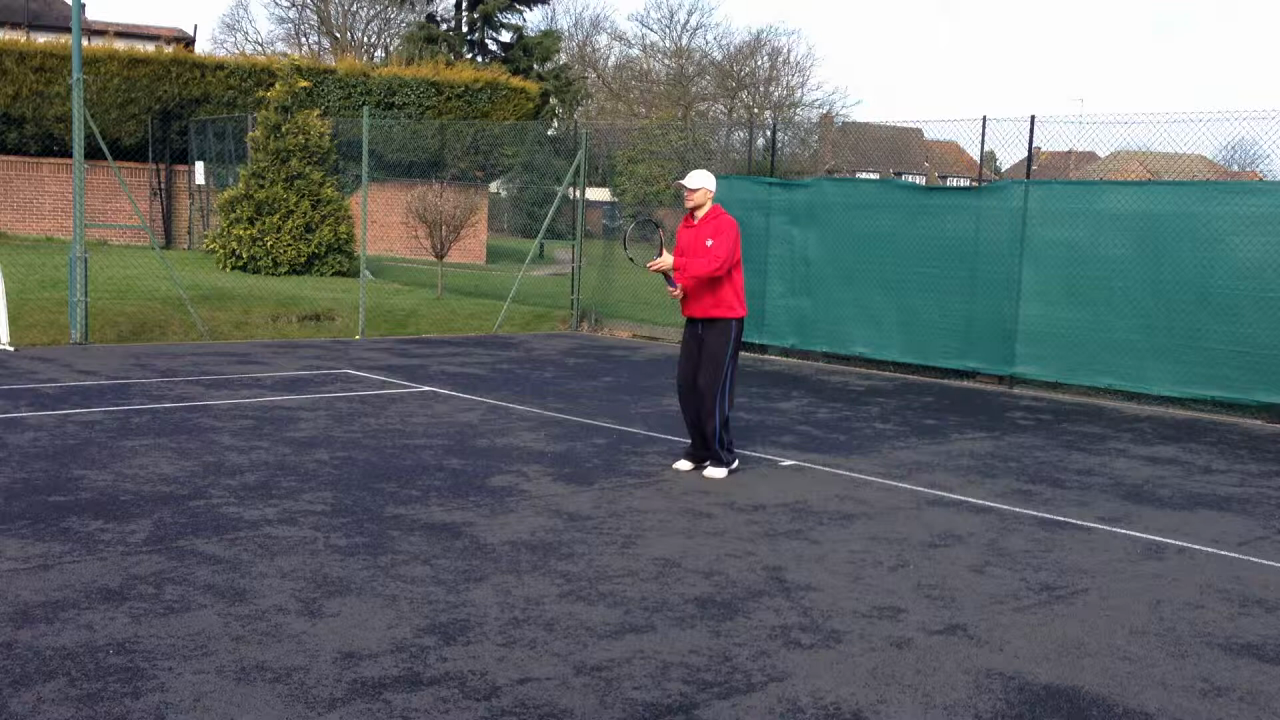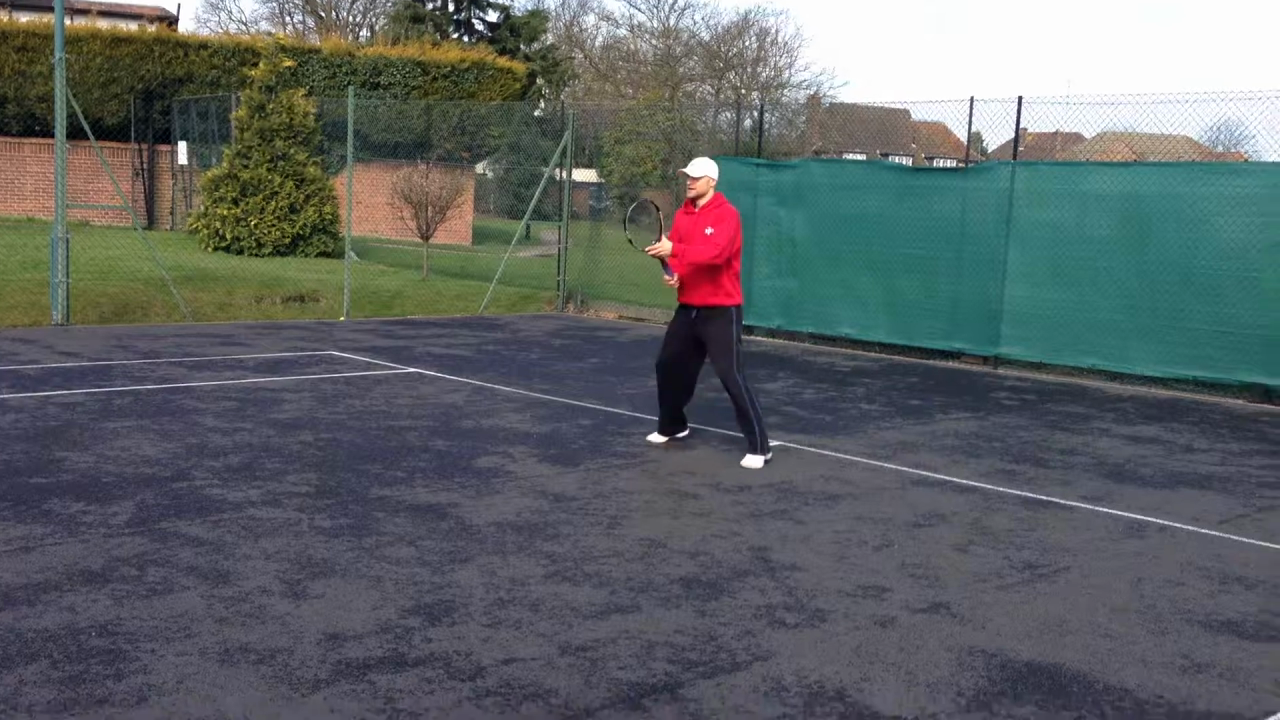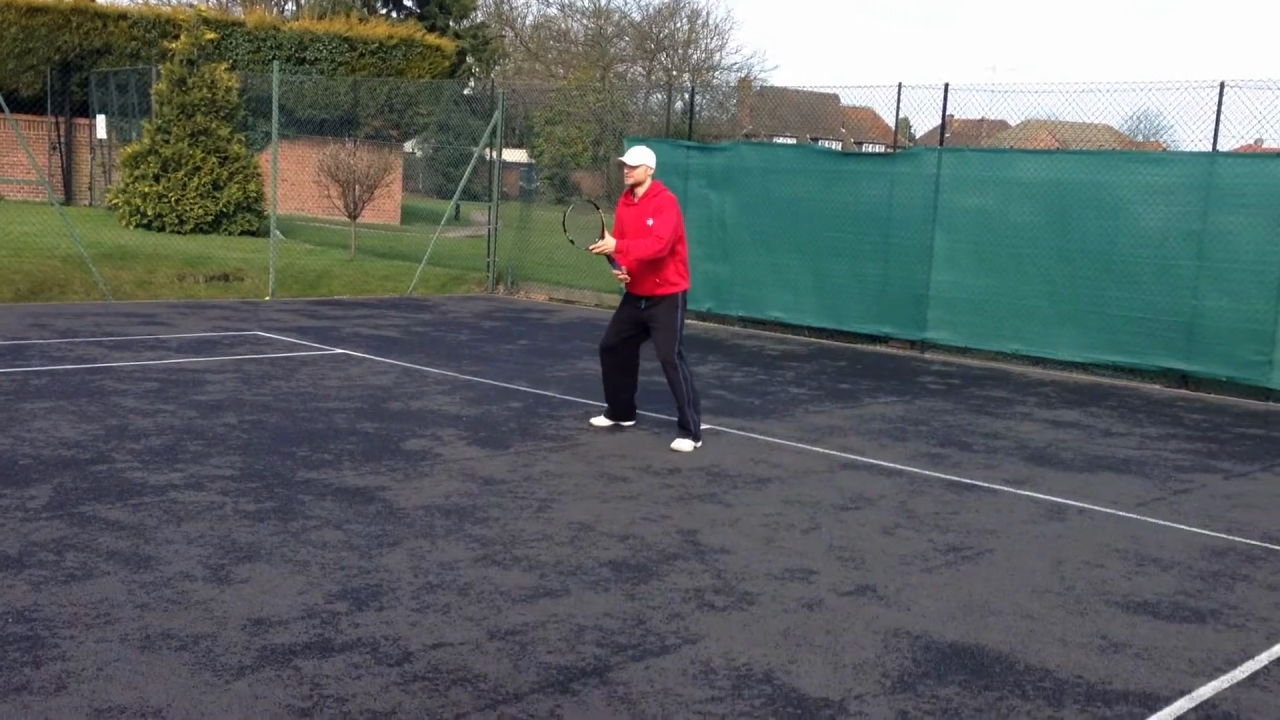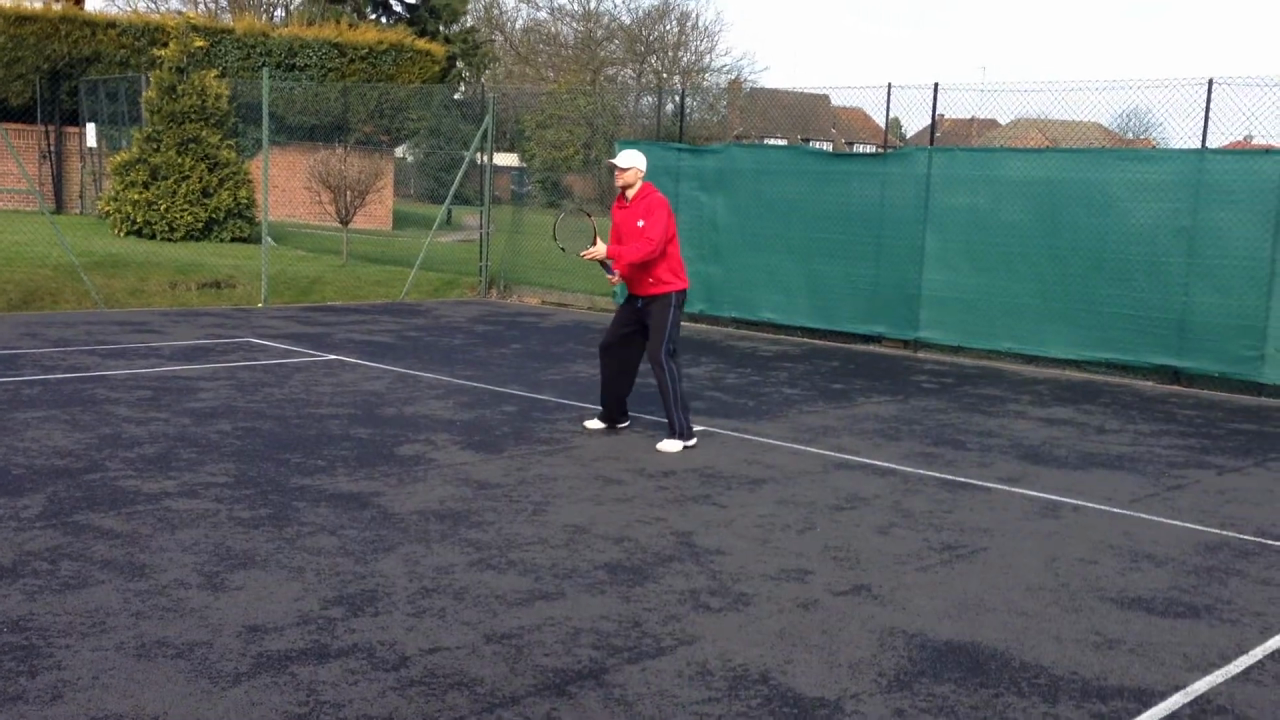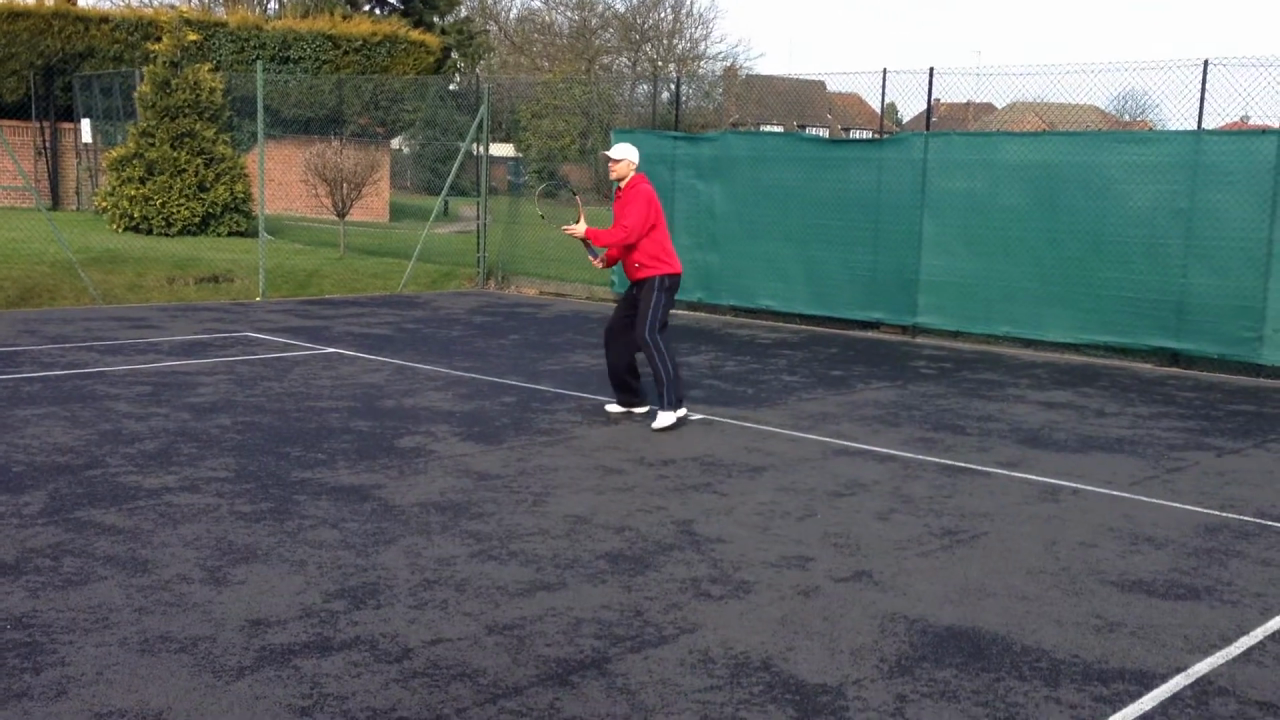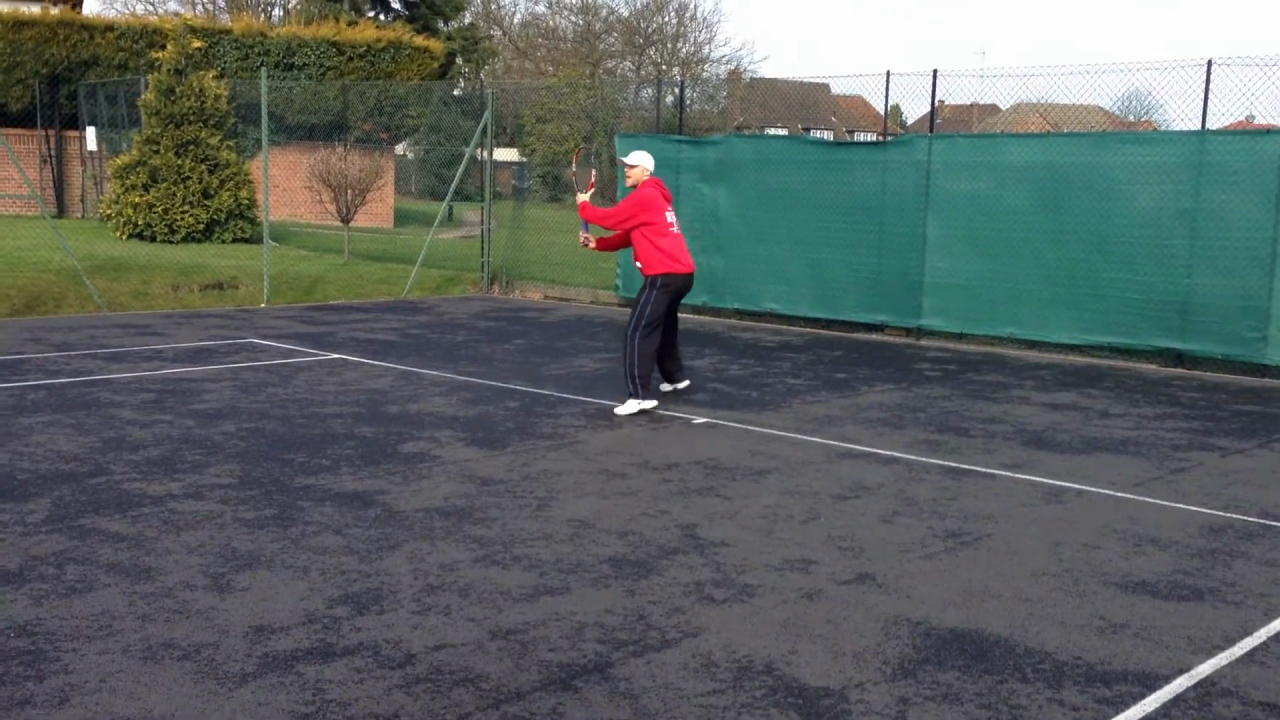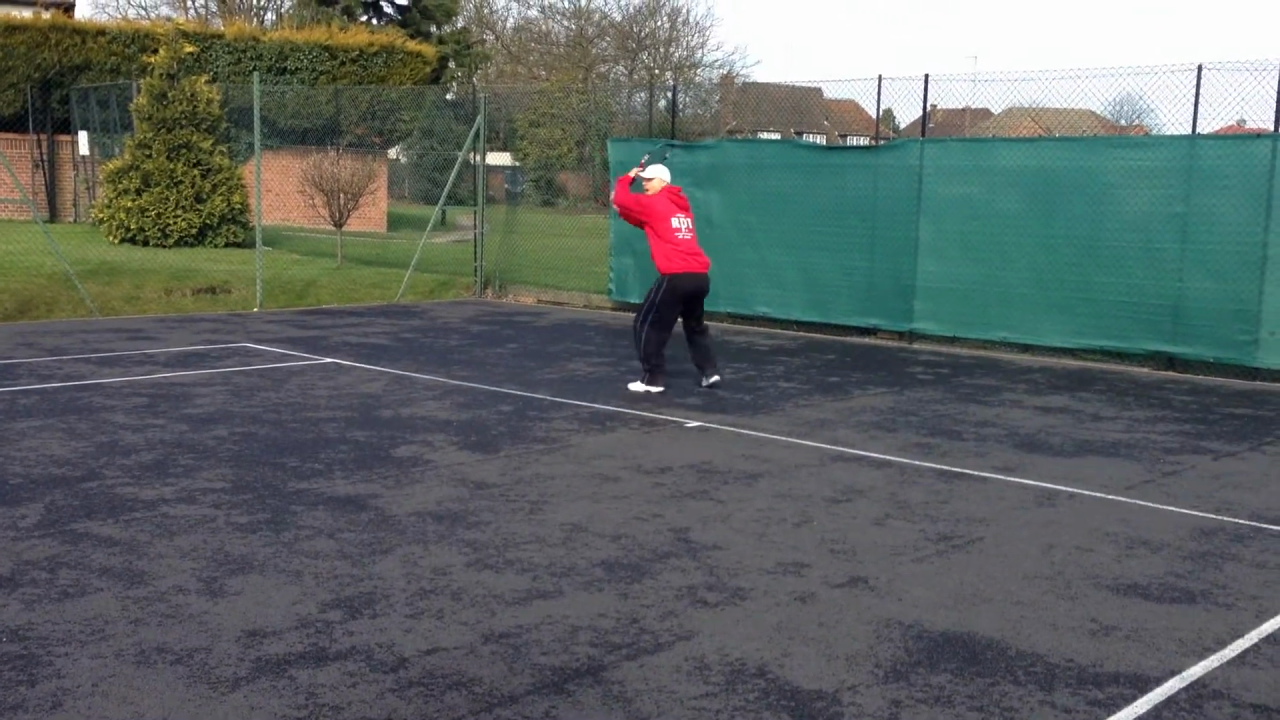
dt=0.4s
person 1, frame 1
left shoulder: (725, 225)
right shoulder: (684, 228)
left elbow: (716, 265)
right elbow: (680, 267)
left wrist: (675, 262)
right wrist: (678, 287)
left hip: (724, 318)
right hip: (695, 319)
left knee: (714, 387)
right knee: (687, 385)
left ankle: (722, 458)
right ankle: (700, 451)
person 1, frame 2
left shoulder: (726, 214)
right shoulder: (683, 214)
left elbow: (716, 252)
right elbow: (675, 253)
left wrist: (673, 248)
right wrist: (673, 275)
left hip: (722, 308)
right hip: (689, 308)
left knee: (730, 373)
right knee: (668, 364)
left ankle: (758, 445)
right ankle: (672, 426)
person 1, frame 3
left shoulder: (666, 202)
right shoulder: (624, 203)
left elbow: (659, 245)
right elbow: (618, 243)
left wrist: (618, 247)
right wrist: (621, 268)
left hip: (667, 295)
right hip: (635, 295)
left knee: (671, 358)
right knee: (612, 348)
left ankle: (690, 431)
right ankle: (620, 412)
person 1, frame 4
left shoulder: (656, 203)
right shoulder: (619, 207)
left elbow: (651, 247)
right elbow: (620, 246)
left wrist: (609, 253)
right wrist: (619, 272)
left hip: (667, 293)
right hip: (638, 294)
left knee: (660, 356)
right knee: (612, 348)
left ankle: (681, 432)
right ankle: (613, 415)
person 1, frame 5
left shoulder: (642, 193)
right shoulder: (623, 195)
left elbow: (629, 235)
right elbow: (624, 240)
left wrist: (588, 233)
right wrist: (606, 259)
left hip: (660, 275)
right hip: (642, 279)
left knee: (651, 336)
right knee: (616, 334)
left ankle: (672, 404)
right ankle: (631, 398)
person 1, frame 6
left shoulder: (644, 197)
right shoulder: (654, 197)
left elbow: (609, 218)
right elbow: (628, 235)
left wrist: (583, 205)
right wrist: (596, 243)
left hip: (663, 275)
right hip: (683, 274)
left knee: (639, 332)
right knee: (663, 327)
left ankle: (640, 395)
right ankle: (675, 377)
person 1, frame 7
left shoulder: (650, 203)
right shoulder: (682, 205)
left elbow: (621, 199)
left wrist: (626, 178)
right wrist: (624, 213)
left hip: (676, 277)
right hip: (700, 276)
left knee: (646, 326)
right knee: (694, 325)
left ankle: (652, 379)
right ankle: (710, 371)
